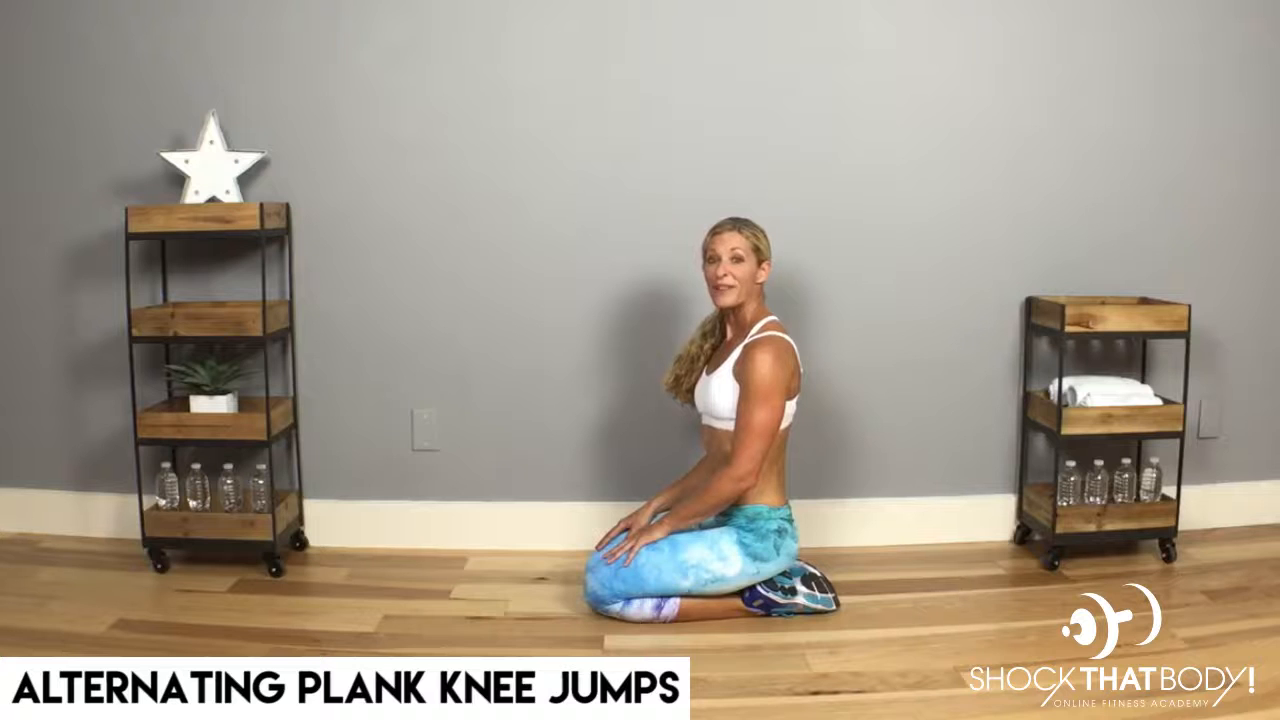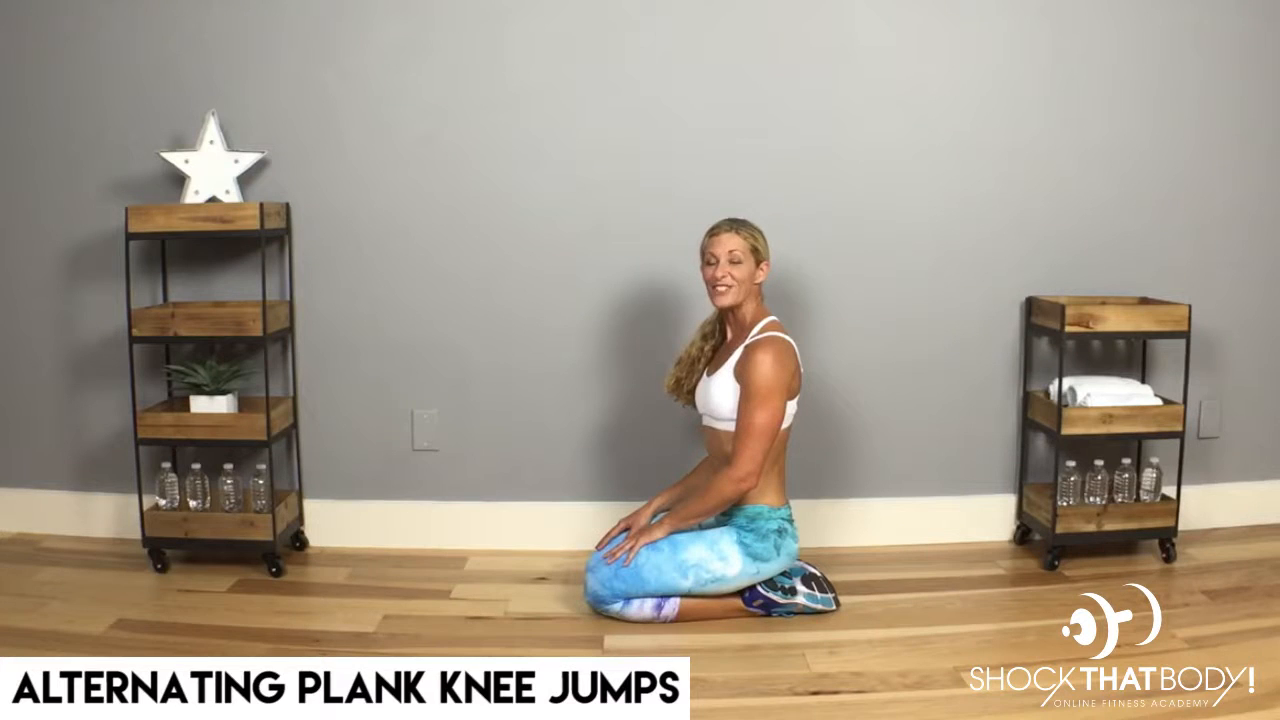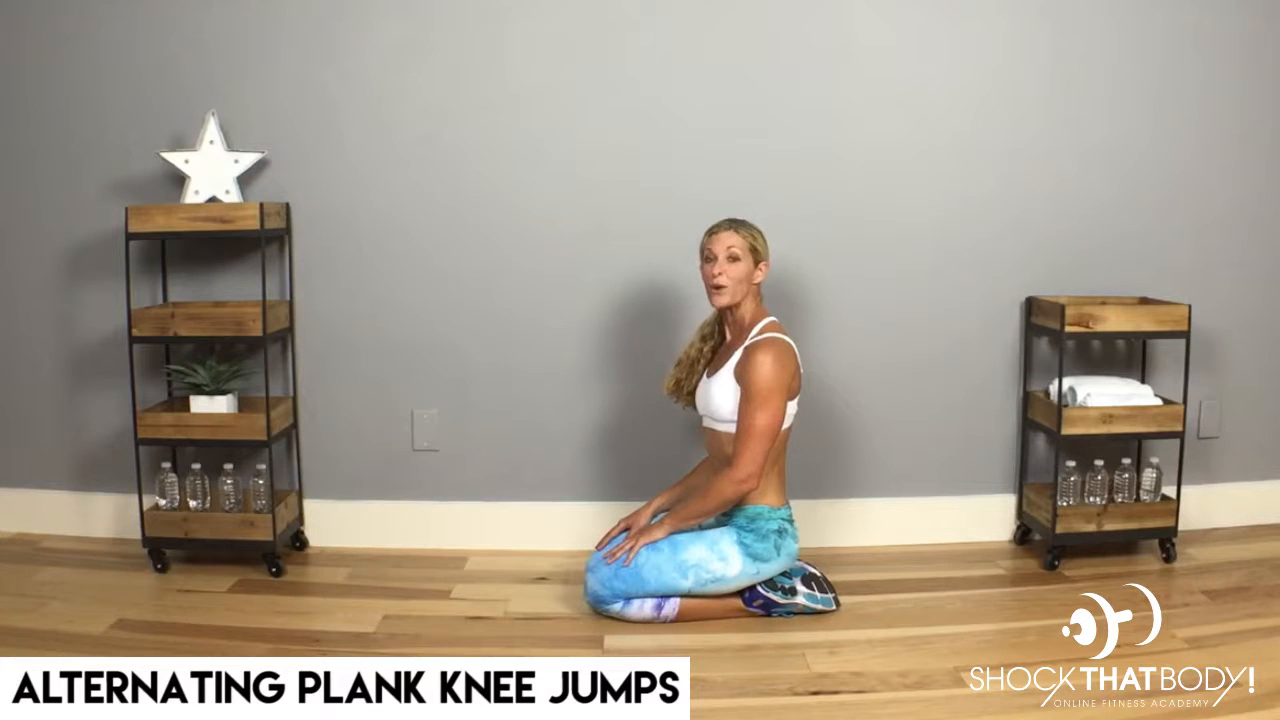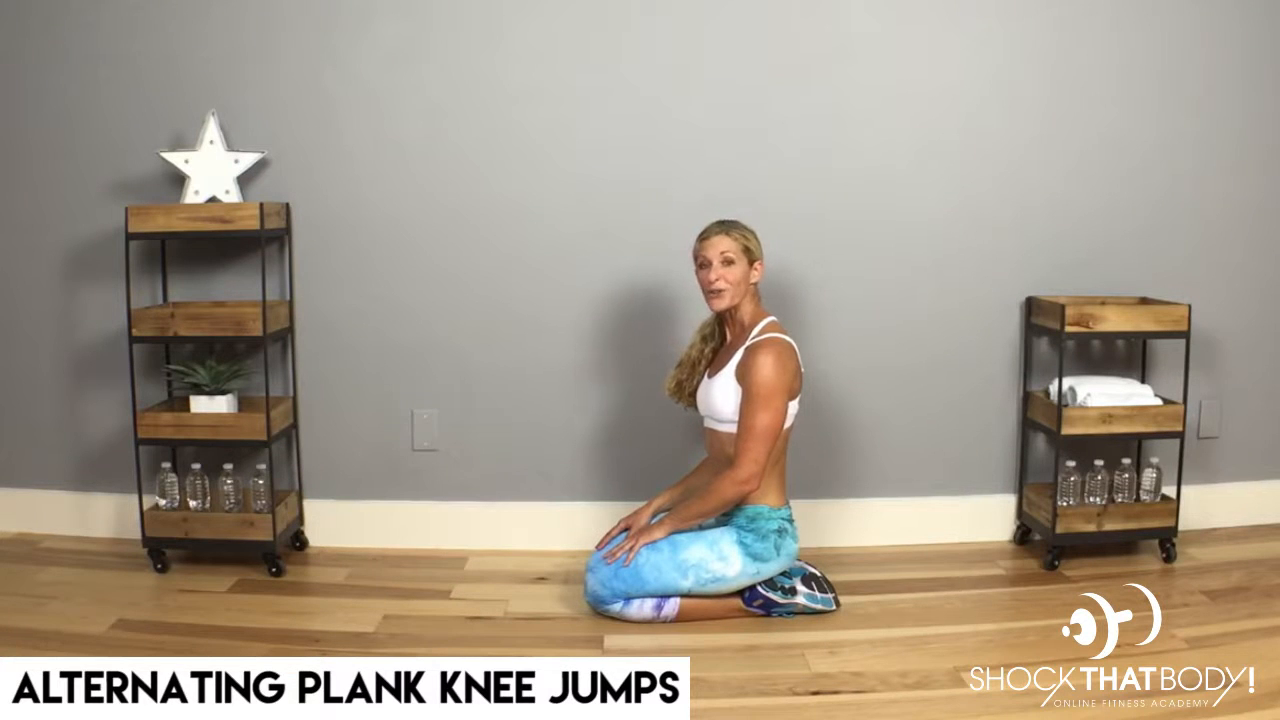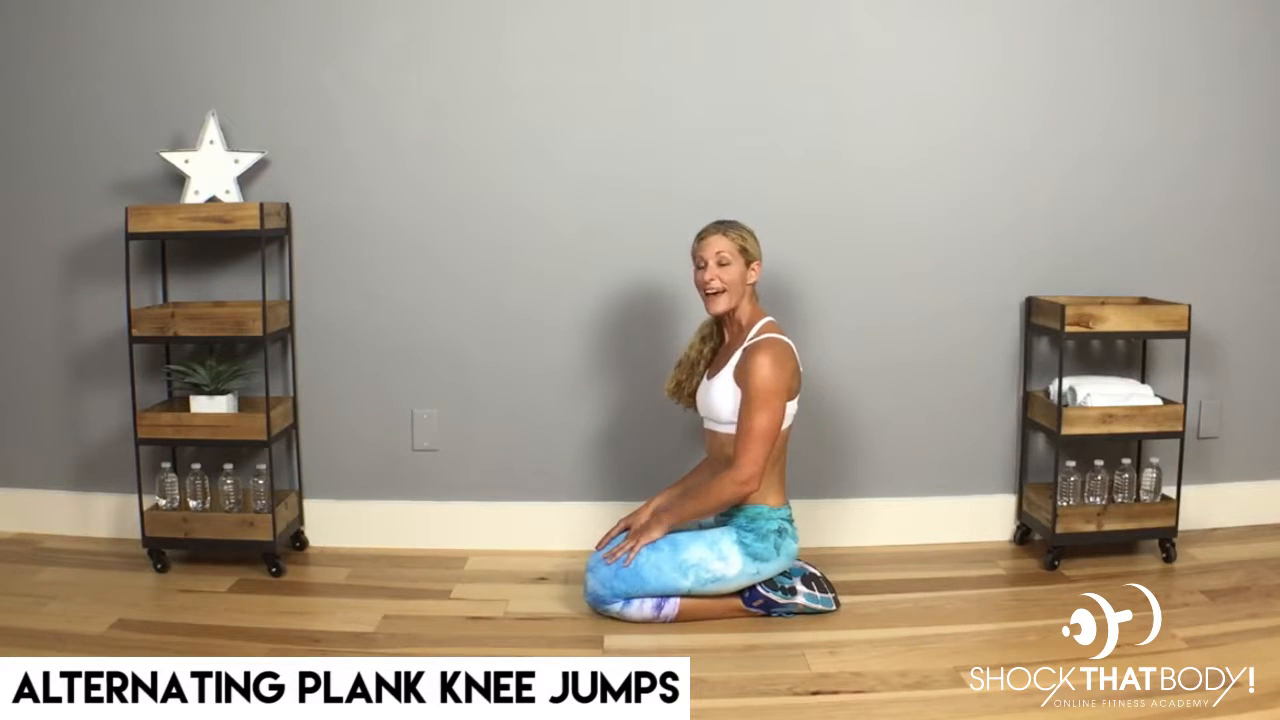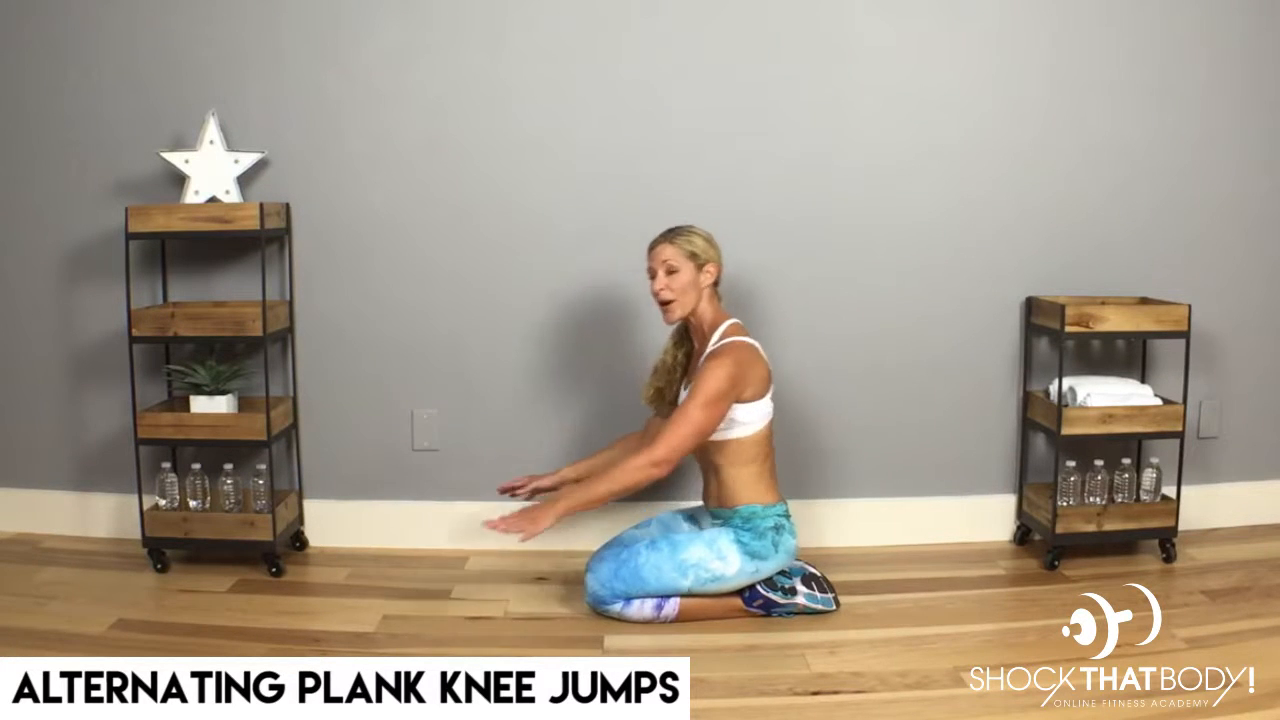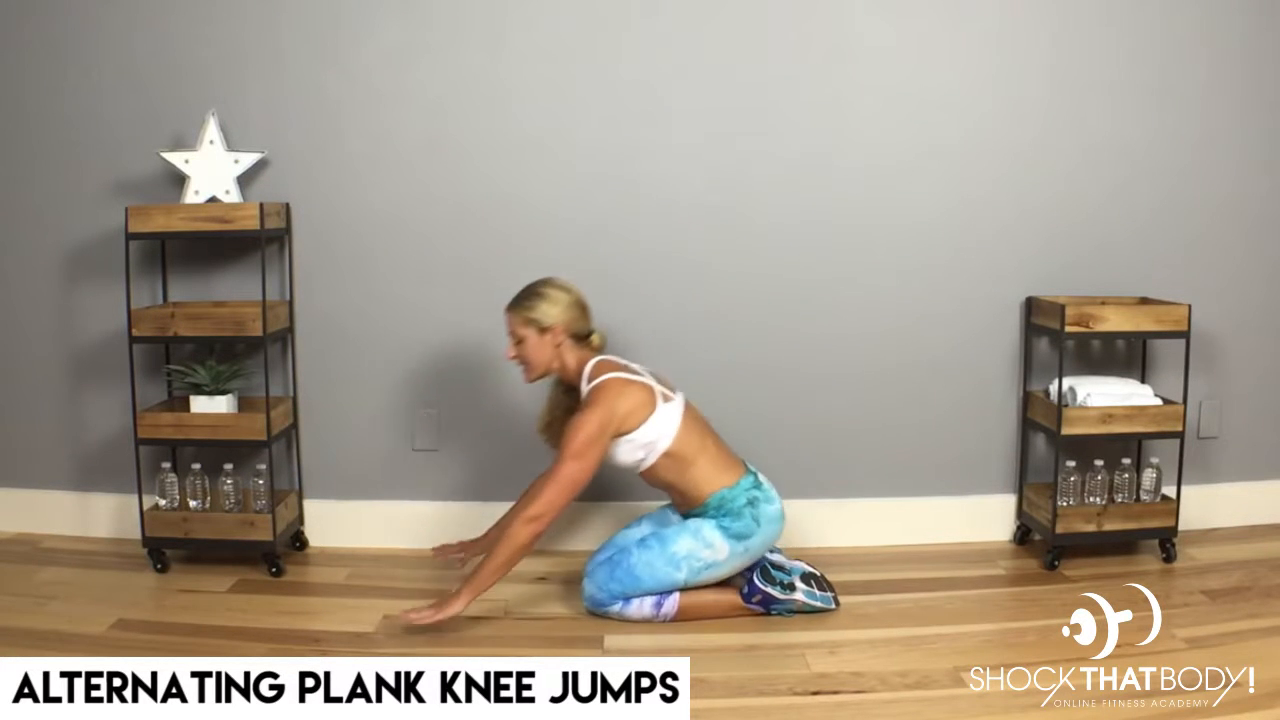
dt=0.5s
person 1, frame 1
left shoulder: (765, 350)
right shoulder: (724, 339)
left elbow: (741, 473)
left wrist: (664, 524)
right wrist: (653, 507)
left hip: (755, 532)
right hip: (726, 518)
left knee: (604, 585)
right knee: (604, 562)
left ankle: (759, 599)
right ankle: (770, 577)
person 1, frame 2
left shoulder: (766, 352)
right shoulder: (724, 340)
left elbow: (742, 474)
left wrist: (665, 524)
right wrist: (654, 507)
left hip: (755, 532)
right hip: (727, 518)
left knee: (604, 584)
right knee: (607, 558)
left ankle: (759, 599)
right ankle: (771, 577)
person 1, frame 3
left shoulder: (766, 352)
right shoulder: (723, 341)
left elbow: (743, 475)
left wrist: (665, 524)
right wrist: (653, 506)
left hip: (756, 533)
right hip: (727, 518)
left knee: (604, 585)
right knee: (608, 559)
left ankle: (759, 598)
right ankle: (771, 577)
person 1, frame 4
left shoulder: (767, 353)
right shoulder: (723, 341)
left elbow: (744, 476)
left wrist: (665, 524)
right wrist: (654, 507)
left hip: (756, 533)
right hip: (727, 518)
left knee: (603, 584)
right knee: (607, 558)
left ankle: (759, 599)
right ankle: (771, 577)
person 1, frame 5
left shoulder: (766, 354)
right shoulder: (721, 342)
left elbow: (744, 476)
left wrist: (659, 521)
right wrist: (656, 507)
left hip: (756, 533)
right hip: (727, 519)
left knee: (604, 586)
right knee: (608, 558)
left ankle: (760, 598)
right ankle: (768, 576)
person 1, frame 6
left shoulder: (730, 357)
right shoulder: (691, 348)
left elbow: (657, 460)
right elbow: (648, 437)
left wrist: (557, 506)
right wrist: (559, 478)
left hip: (752, 533)
right hip: (718, 520)
left knee: (606, 585)
right knee: (607, 562)
left ankle: (759, 595)
right ankle: (762, 574)
person 1, frame 7
left shoulder: (605, 401)
right shoulder: (597, 376)
left elbow: (538, 515)
right elbow: (549, 483)
left wrist: (463, 596)
right wrist: (488, 541)
left hip: (739, 513)
right hip: (717, 508)
left knee: (603, 591)
right knee: (607, 567)
left ankle: (754, 594)
right ankle: (750, 565)
